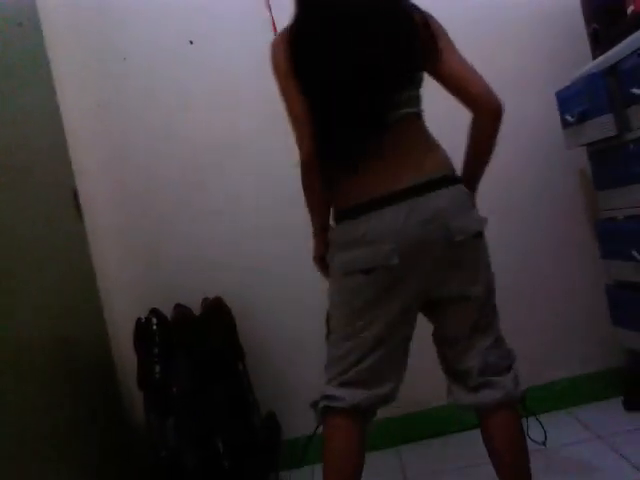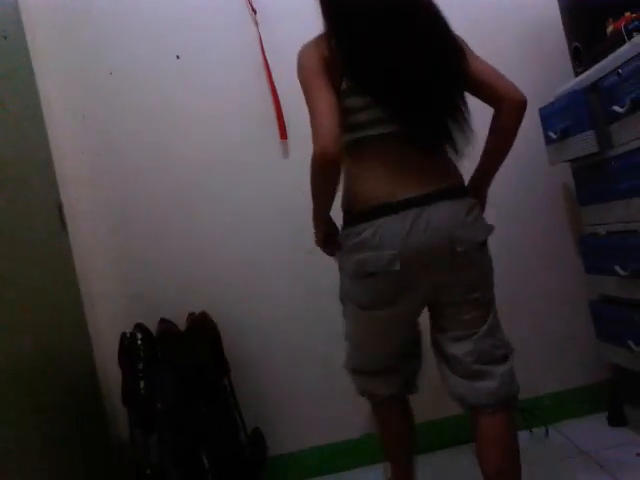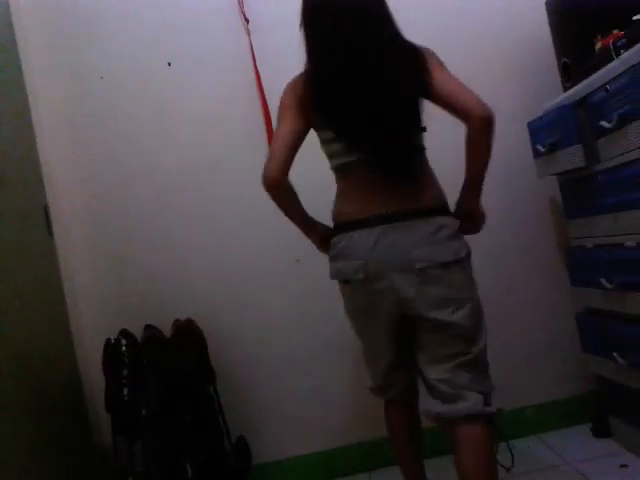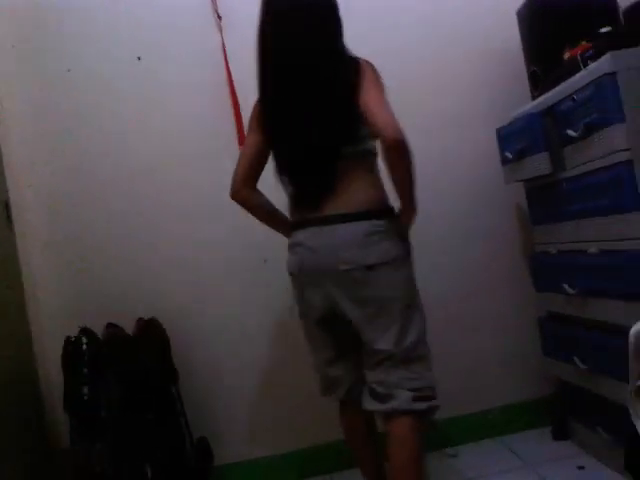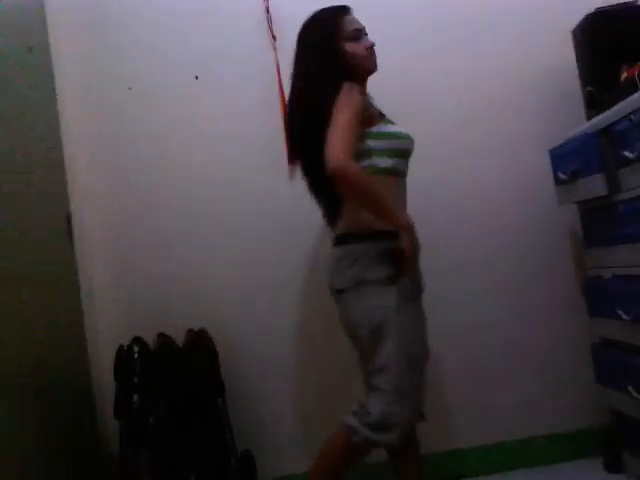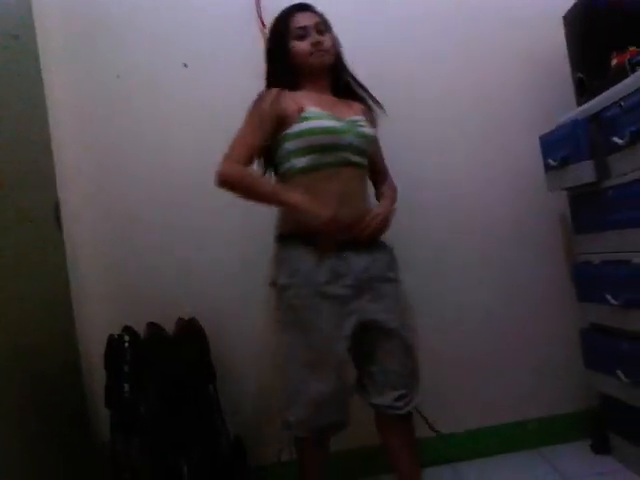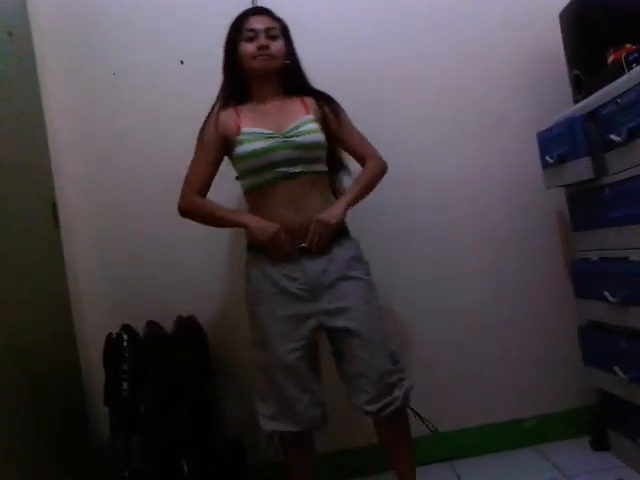
dt=0.3s
person 1, frame 1
left shoulder: (294, 45)
left elbow: (313, 159)
right elbow: (488, 106)
left wrist: (320, 235)
right wrist: (466, 186)
left hip: (365, 231)
right hip: (443, 209)
left knee: (348, 392)
right knee: (487, 372)
person 1, frame 2
left shoulder: (321, 53)
left elbow: (327, 150)
right elbow: (512, 101)
left wrist: (320, 221)
right wrist: (478, 187)
left hip: (376, 236)
right hip: (452, 218)
left knee: (384, 383)
right knee: (485, 377)
person 1, frame 3
left shoulder: (305, 88)
right shoulder: (412, 59)
left elbow: (274, 178)
right elbow: (480, 116)
left wrist: (318, 232)
right wrist: (469, 199)
left hip: (358, 250)
right hip: (427, 236)
left knee: (395, 386)
right knee: (465, 390)
person 1, frame 4
left shoulder: (269, 99)
right shoulder: (355, 72)
left elbow: (240, 188)
right elbow: (392, 137)
right wrist: (407, 207)
left hip: (307, 250)
right hip: (365, 240)
left knee: (346, 385)
right knee: (402, 384)
person 1, frame 5
left shoulder: (357, 104)
right shoulder: (349, 95)
left elbow: (338, 201)
right elbow: (338, 164)
left wrist: (394, 221)
right wrist: (400, 219)
left hip: (382, 261)
right hip: (372, 263)
left knee: (399, 399)
right knee: (389, 407)
person 1, frame 6
left shoulder: (360, 107)
right shoulder: (278, 101)
left elbow: (382, 176)
right elbow: (229, 172)
left wrist: (386, 203)
right wrist: (299, 204)
left hip: (370, 258)
right hip: (308, 263)
left knee: (394, 387)
right knee: (316, 396)
person 1, frame 7
left shoulder: (315, 104)
right shoulder: (223, 121)
left elbow: (375, 162)
right elbow: (189, 201)
left wrist: (340, 207)
right wrist: (247, 220)
left hip: (336, 258)
right hip: (272, 271)
left knee: (381, 377)
right knee: (290, 397)
